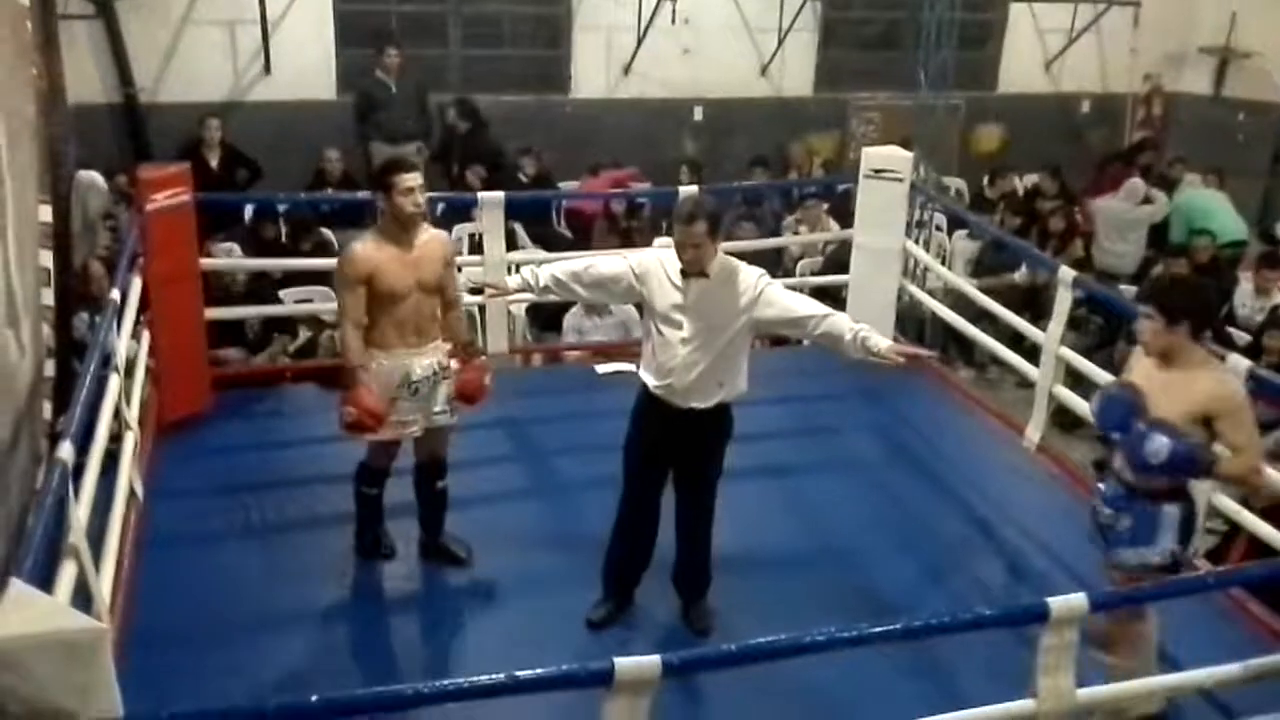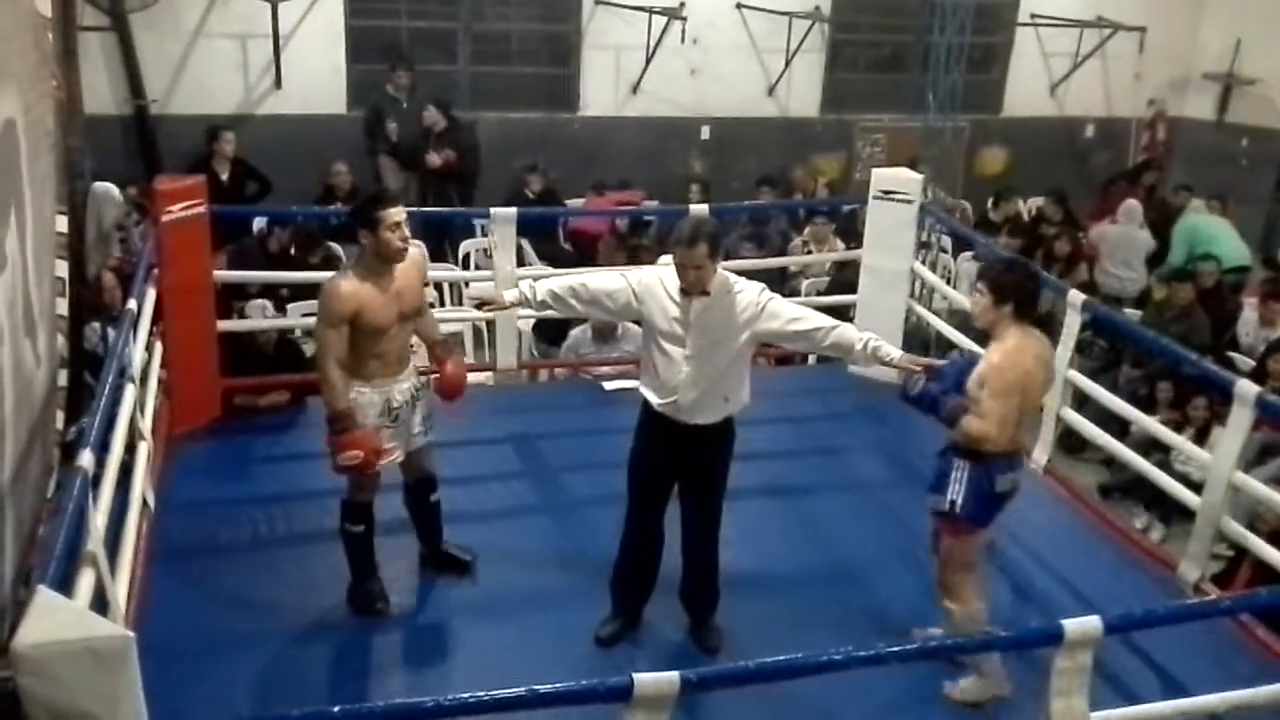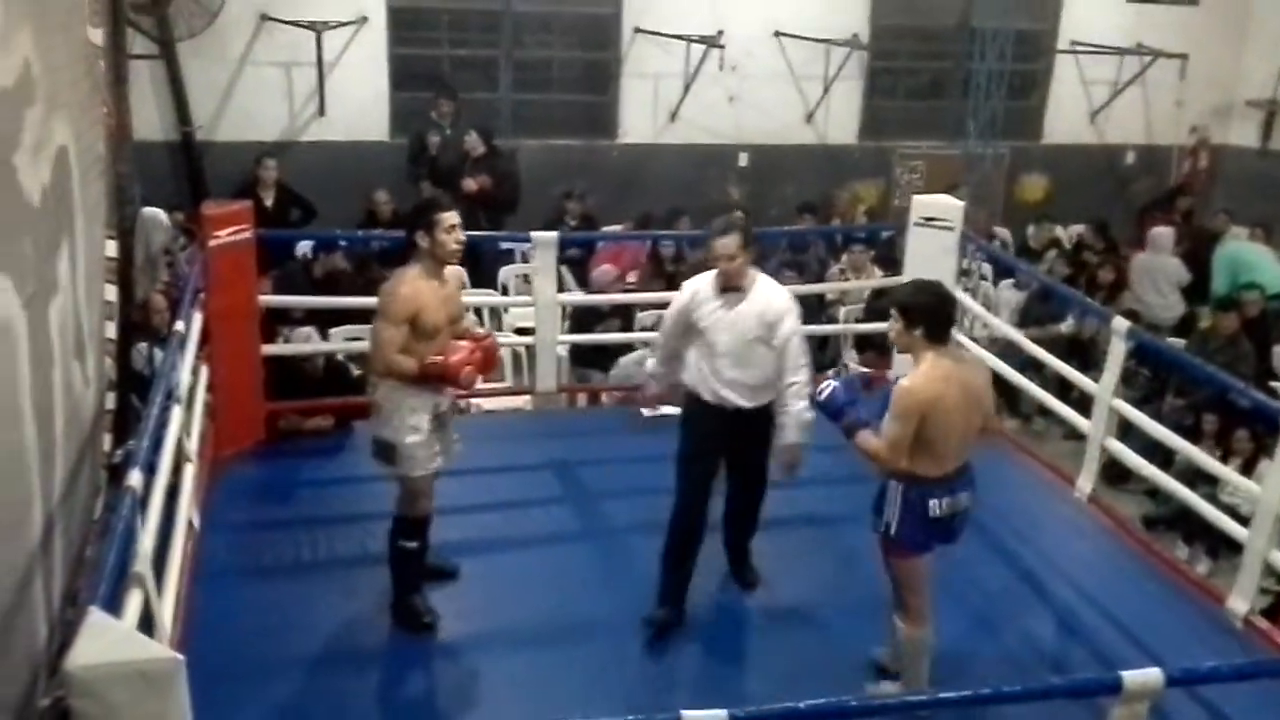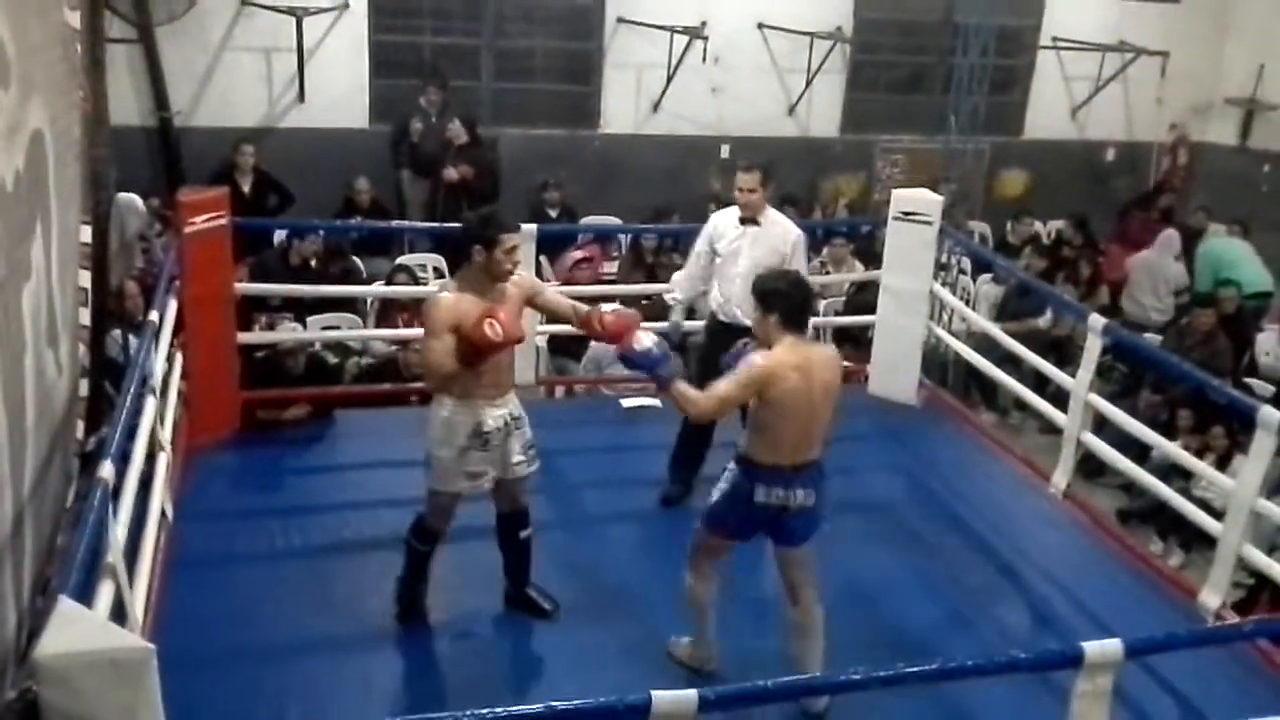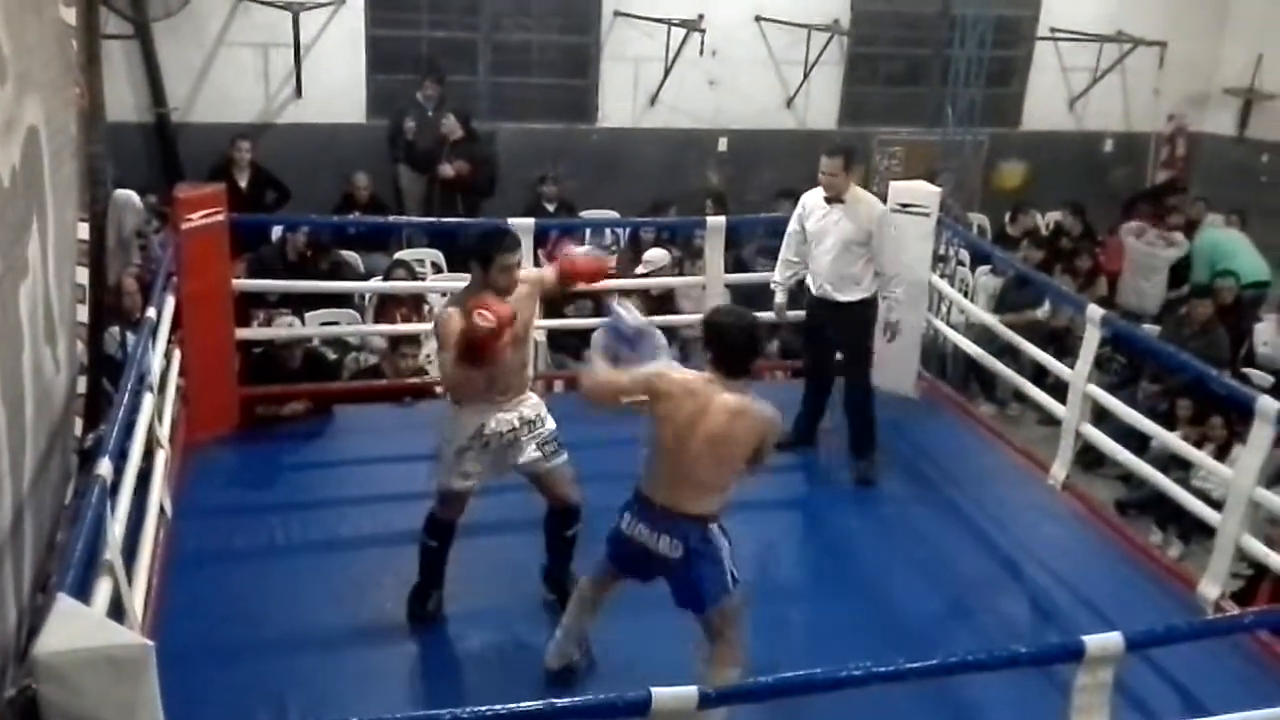
dt=1s
person 1, frame 1
left shoulder: (1219, 389)
right shoulder: (1142, 356)
left elbow: (1250, 470)
left wrist: (1190, 458)
right wrist: (1110, 410)
left hip: (1156, 514)
right hip: (1117, 494)
left knee: (1110, 626)
right knee: (1123, 610)
person 1, frame 2
left shoulder: (1006, 359)
right shoulder: (1037, 343)
left elbow: (993, 434)
left wrist: (944, 401)
right wrist: (967, 381)
left hip: (975, 471)
right hip: (1002, 466)
left knee: (956, 577)
right knee: (962, 558)
left ankle: (989, 677)
right ankle: (956, 635)
person 1, frame 3
left shoulder: (913, 387)
right shoulder: (975, 367)
left elbow: (888, 457)
right elbow: (986, 423)
left wrist: (848, 414)
left hip: (916, 497)
right hip: (958, 486)
left knee: (910, 600)
right knee: (915, 580)
left ankle: (913, 690)
right ankle: (902, 659)
person 1, frame 4
left shoulder: (763, 366)
right shoulder: (831, 360)
left elbow: (701, 408)
left wrist: (660, 369)
left hip: (755, 483)
right hip: (806, 483)
left knee: (701, 560)
right knee: (800, 586)
left ankle: (701, 652)
person 1, frame 5
left shoulder: (667, 379)
right shoulder: (765, 418)
left elbow: (592, 386)
left hip: (641, 519)
right hip: (695, 539)
left knee: (600, 578)
right knee: (727, 640)
left ankle: (561, 655)
person 2, frame 1
left shoulder: (440, 243)
right shoulder: (360, 256)
right elbow: (350, 325)
left wrist: (469, 356)
right wrist: (357, 381)
left hip: (435, 360)
right hip: (386, 366)
left knee: (434, 458)
right knee: (381, 458)
left ankle: (433, 536)
right ankle: (369, 529)
person 2, frame 2
left shoulder: (416, 260)
right shoulder: (342, 292)
right elbow: (329, 364)
left wrist: (442, 353)
right wrist: (344, 423)
left hip: (407, 384)
right hip: (365, 396)
left knee: (422, 473)
right knee: (362, 491)
left ankle: (434, 549)
right ankle: (364, 579)
person 2, frame 3
left shoulder: (453, 276)
right shoulder: (402, 291)
right elbow: (382, 361)
left wrist: (475, 338)
right wrist: (438, 369)
left hip: (438, 397)
right hip: (407, 402)
left knee: (425, 490)
right knee: (416, 502)
left ankle: (416, 561)
right ankle: (405, 595)
person 2, frame 4
left shoulder: (520, 287)
right shoulder: (444, 305)
left elbow: (569, 311)
right elbow: (435, 375)
left wrist: (599, 320)
right wrist: (474, 352)
left hip: (506, 409)
right hip: (461, 416)
left knee: (515, 506)
right knee: (439, 513)
left ankle: (519, 586)
right ankle: (412, 584)
person 2, frame 5
left shoulder: (527, 286)
right shoulder: (453, 318)
left elbow: (559, 273)
right elbow: (457, 393)
left wrist: (574, 269)
right wrist: (474, 347)
left hip: (524, 409)
right hip: (473, 417)
left knee: (568, 500)
right knee: (447, 510)
left ankle: (560, 576)
right ankle: (428, 586)
person 3, frame 1
left shoulder: (749, 285)
right shoulder: (648, 267)
left elbow: (810, 315)
right elbow: (586, 273)
left wrist: (876, 343)
right wrist: (519, 281)
left hip: (708, 417)
right hip: (654, 407)
left knee: (696, 513)
right knee: (636, 505)
left ankle: (694, 596)
right ankle: (617, 591)
person 3, frame 2
left shoulder: (750, 300)
right shoulder: (646, 285)
left elbow: (815, 326)
right elbow: (584, 289)
left wrist: (887, 353)
right wrist: (517, 295)
left hip: (712, 432)
right hip: (657, 424)
left knee: (702, 528)
right knee: (641, 521)
left ankle: (702, 615)
right ankle: (626, 609)
person 3, frame 3
left shoulder: (777, 300)
right shoulder: (694, 291)
left elbow: (794, 372)
right elbow: (669, 342)
left wrist: (794, 433)
right wrist: (656, 383)
left hip: (756, 415)
right hip: (704, 410)
left knee: (747, 500)
right knee: (689, 505)
left ankle: (740, 555)
right ankle: (671, 600)
person 3, frame 4
left shoulder: (789, 235)
right shoulder: (718, 222)
right elbow: (696, 271)
right wrist: (677, 311)
right hip: (720, 326)
right ankle: (682, 474)
person 3, frame 5
left shoulder: (873, 211)
right shoulder: (808, 202)
left elbow: (887, 266)
right elbow: (792, 251)
left wrist: (891, 310)
right wrist: (780, 291)
left hip: (856, 307)
right hip: (819, 301)
left knee: (857, 381)
right knee: (815, 372)
left ankle: (863, 454)
right ankle: (804, 430)
